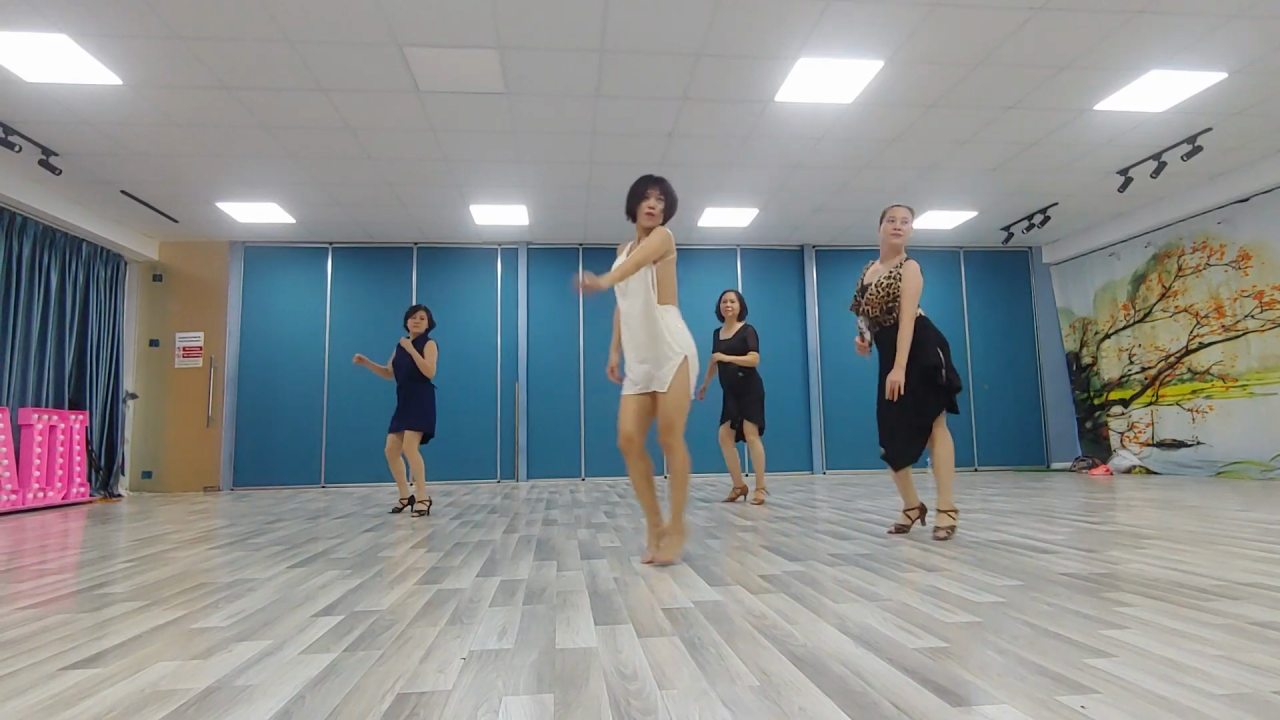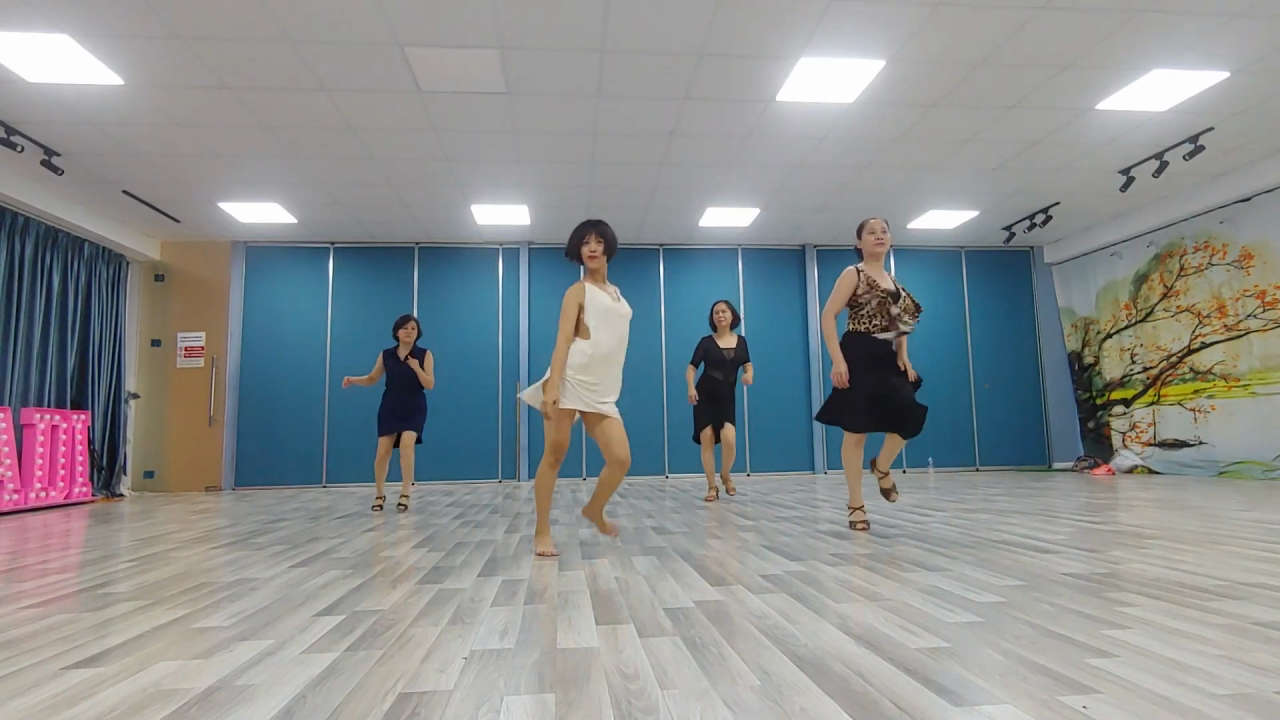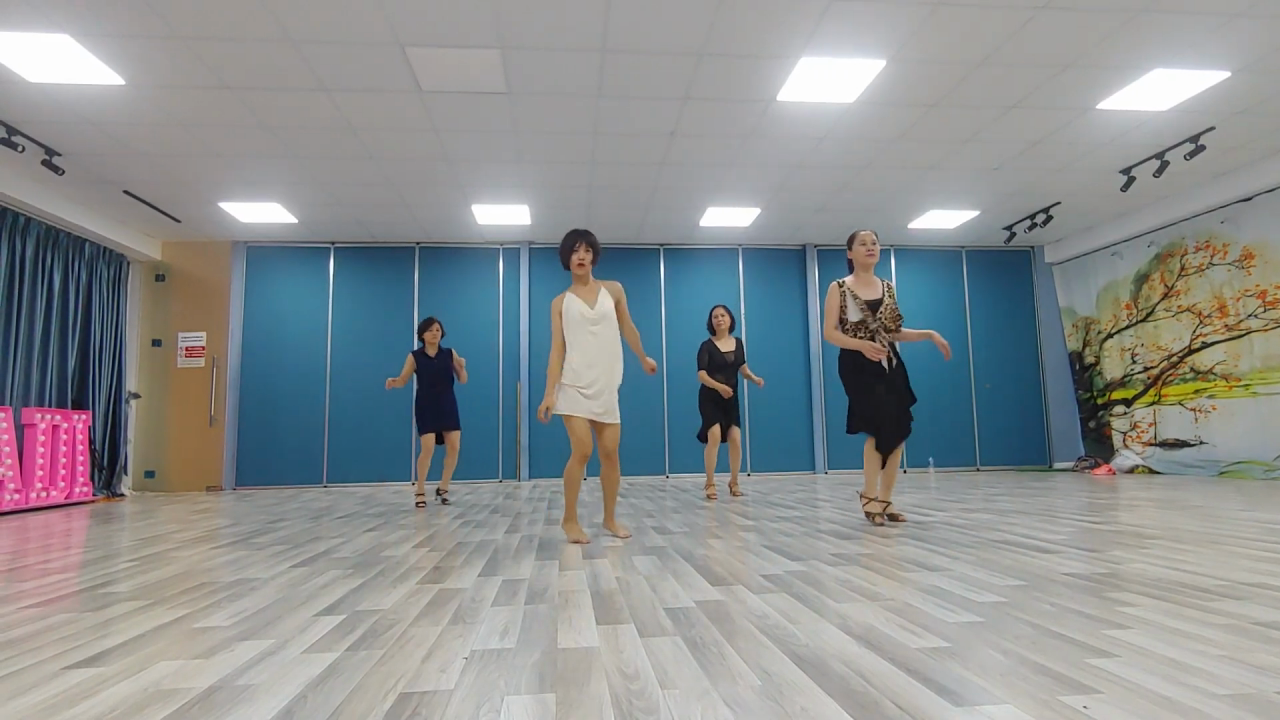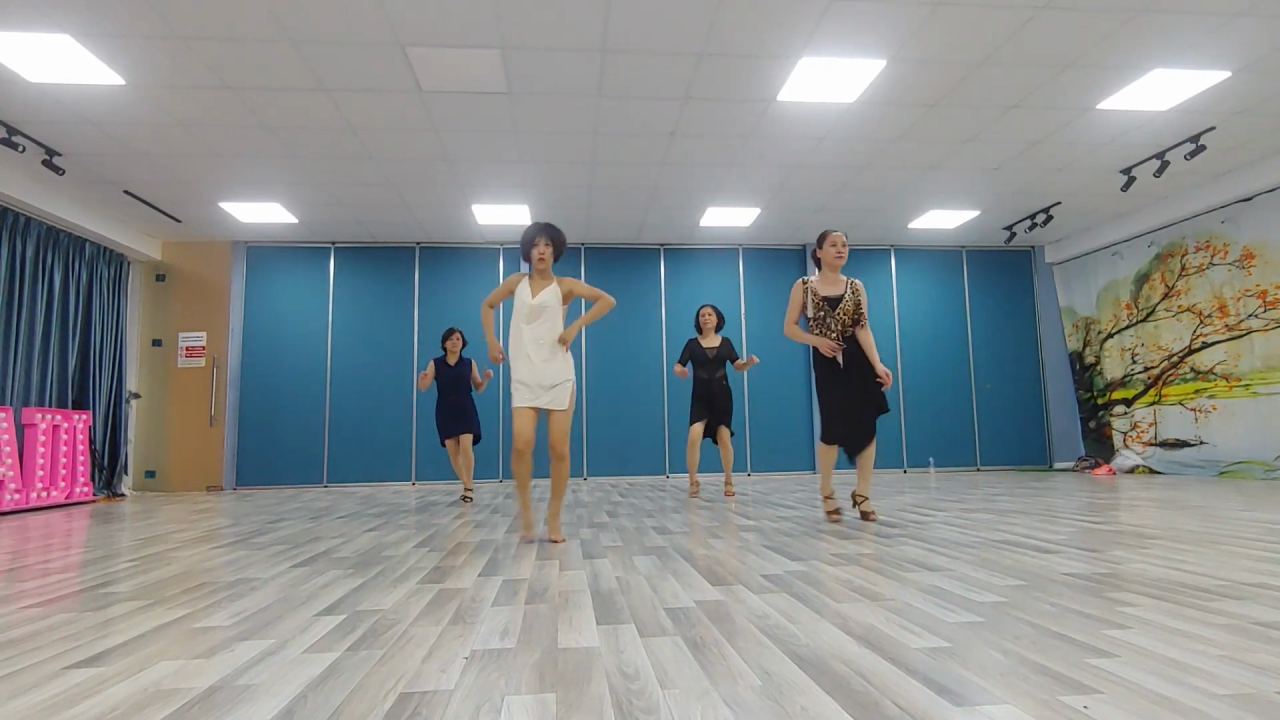
dt=0.5s
person 1, frame 1
left shoulder: (663, 239)
right shoulder: (624, 248)
left elbow: (632, 267)
left wrist: (603, 281)
right wrist: (614, 351)
left hip: (671, 350)
right hip: (641, 359)
left knee: (670, 437)
right knee: (628, 441)
left ankle: (676, 528)
right ankle: (656, 527)
person 1, frame 2
left shoulder: (615, 293)
right shoulder: (577, 291)
right elbow: (562, 340)
right wrist: (552, 387)
left hip: (602, 390)
right hip: (571, 379)
left knee: (620, 458)
right knee: (555, 454)
left ankle: (594, 510)
right ankle: (542, 531)
person 1, frame 3
left shoulder: (613, 290)
right shoulder: (560, 302)
left elbow: (628, 328)
right elbow: (557, 351)
left wrist: (643, 357)
right wrist: (549, 394)
left hip: (606, 387)
right hip: (574, 386)
left knee: (610, 456)
right knee: (582, 453)
left ankle: (610, 518)
right ankle: (570, 519)
person 1, frame 4
left shoulder: (567, 285)
right shoulder: (516, 282)
left elbow: (608, 301)
right elbow: (488, 304)
left wrist: (575, 327)
right wrist: (491, 344)
left hip: (558, 376)
right hip: (525, 379)
left knee: (559, 448)
right knee: (521, 445)
left ankle: (554, 516)
right ankle: (526, 512)
person 2, frame 1
left shoulder: (909, 268)
right shoulder: (869, 269)
left elbow: (907, 318)
left wrist: (899, 368)
right wrist: (864, 338)
left hip: (921, 350)
right hip: (891, 354)
left knee: (933, 425)
right knee: (893, 435)
left ankle: (946, 508)
right ankle: (912, 507)
person 2, frame 2
left shoulder: (892, 281)
right shoulder: (853, 275)
left elbow: (900, 323)
right elbow: (827, 317)
left wrist: (904, 357)
right wrist: (837, 359)
left hip: (886, 358)
right hip: (857, 356)
left knee: (907, 413)
right knee: (856, 429)
left ankle: (883, 468)
right ankle: (856, 505)
person 2, frame 3
left shoulder: (888, 288)
right shoulder: (838, 288)
left elbow: (892, 330)
right elbow: (829, 332)
left wrist: (928, 334)
right wrist: (863, 345)
left hip: (888, 364)
right hip: (857, 366)
left knee: (897, 432)
right knee: (881, 429)
left ankle: (883, 500)
right ankle: (870, 495)
person 2, frame 4
left shoulder: (855, 287)
right shoulder: (804, 286)
left elbow: (862, 328)
right elbow: (789, 327)
left wrist: (878, 364)
right wrist: (818, 340)
left hip: (858, 359)
right hip: (827, 362)
left knee: (867, 426)
right knee: (833, 429)
left ankle: (861, 495)
right ankle: (827, 494)
person 3, frame 1
left shoulder: (747, 330)
right shoulder: (717, 333)
left elbow: (754, 359)
right elbow: (715, 362)
left wrist: (727, 357)
right wrist: (704, 384)
left hip: (749, 388)
right hip: (729, 392)
left knee: (751, 435)
right knee: (724, 439)
left ankle: (760, 487)
right ankle: (739, 486)
person 3, frame 2
left shoulder: (740, 341)
right shoulder: (706, 342)
left elbow: (747, 365)
right elbow: (691, 367)
left wrist: (748, 375)
right wrist: (690, 388)
left hip: (727, 397)
right hip: (706, 396)
left knee: (729, 440)
right knee: (707, 440)
left ankle: (726, 476)
right ankle: (711, 486)
person 3, frame 3
left shoulder: (737, 343)
right shoulder: (706, 346)
left elbow: (742, 367)
right elbow: (701, 375)
left wrist: (754, 377)
right wrist: (718, 386)
left hip: (731, 399)
right hip: (710, 398)
left knee: (735, 440)
right knee: (714, 437)
left ankle: (734, 482)
right ankle: (710, 484)
person 3, frame 4
left shoulder: (725, 342)
right shoulder: (692, 343)
left elbow: (739, 365)
right elbow: (678, 366)
left wrist: (750, 360)
right wrist: (679, 370)
left hip: (722, 395)
right hip: (700, 396)
left knee: (724, 439)
right knee: (694, 437)
left ankle: (728, 482)
right ankle: (693, 481)
person 4, frame 1
left shoulder: (428, 344)
right shoulder: (400, 346)
left elbow: (430, 372)
right elbow: (390, 373)
left wrist: (411, 350)
right wrist: (366, 362)
left hip: (421, 400)
right hip: (404, 401)
left knee: (409, 447)
right knee: (391, 450)
left ankle: (423, 498)
right ankle: (406, 496)
person 4, frame 2
left shoulder: (424, 355)
right shoulder: (386, 355)
left elbow: (430, 385)
right elbow: (372, 379)
left wrist: (417, 369)
right wrist: (353, 380)
left hip: (415, 408)
right hip: (390, 408)
left knee: (407, 445)
right knee: (383, 452)
left ankle: (405, 494)
right ankle: (380, 494)
person 4, frame 3
left shoulder: (450, 354)
right shoulder: (415, 356)
left elbow: (463, 380)
right elbow: (403, 380)
left wrist: (461, 367)
right wrist: (393, 382)
left hip: (447, 404)
right hip: (425, 405)
left knee: (454, 446)
right knee: (428, 448)
left ankle: (443, 488)
right ankle: (420, 492)
person 4, frame 4
left shoulder: (470, 364)
right shoulder: (435, 364)
left elbow: (479, 388)
right elbow: (424, 387)
left wrist: (486, 378)
right wrist: (422, 380)
left hip: (466, 410)
right hip: (445, 411)
left knee: (466, 449)
right knee: (452, 451)
left ankle: (469, 487)
right ankle: (465, 485)
